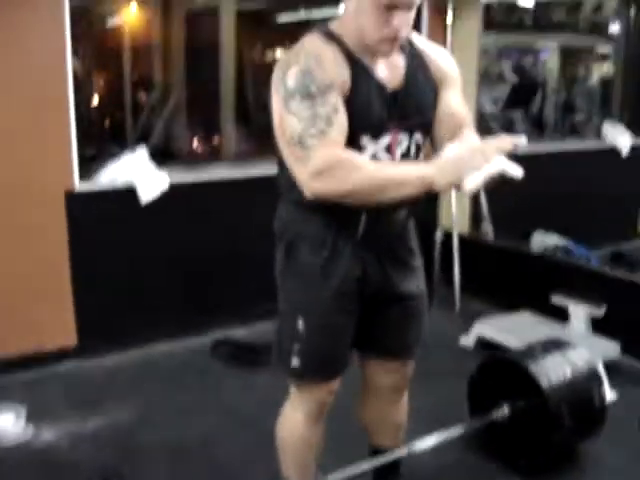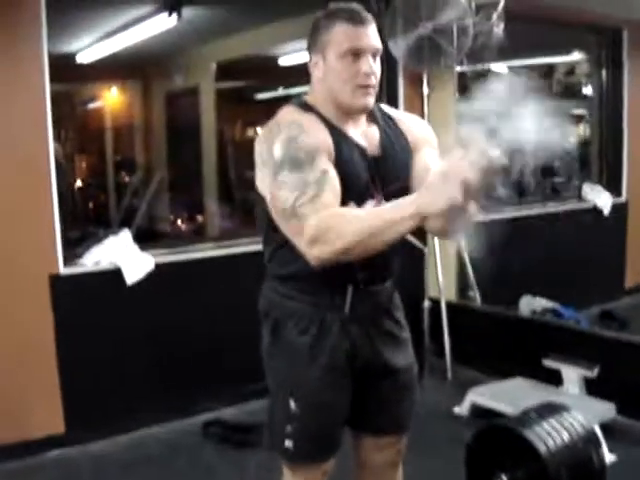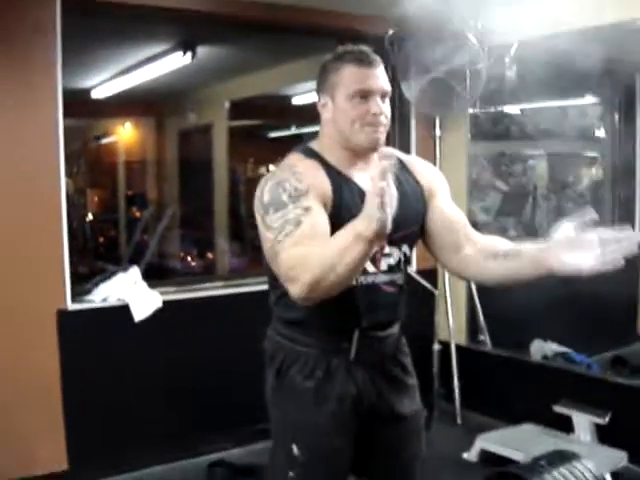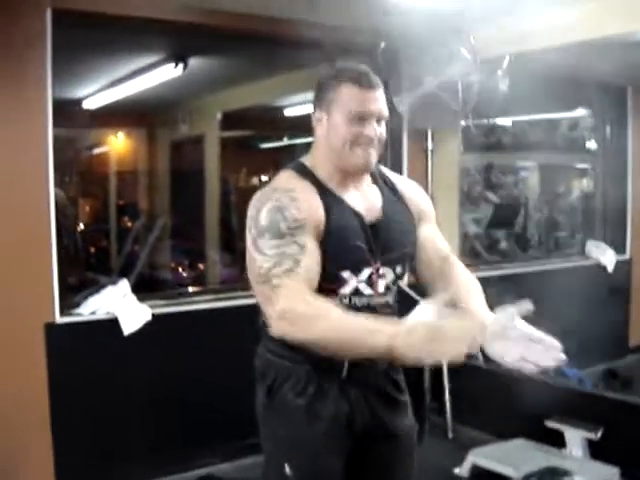
dt=0.7s
person 1, frame 1
left shoulder: (432, 60)
right shoulder: (312, 65)
left elbow: (461, 139)
right elbow: (321, 175)
left wrist: (477, 159)
right wrist: (434, 170)
left hip: (392, 236)
right hip: (321, 242)
left knee: (393, 377)
right knee: (315, 389)
person 1, frame 2
left shoulder: (407, 128)
right shoulder: (293, 137)
left elbow: (438, 219)
right elbow: (323, 240)
left wrist: (453, 197)
right wrist: (427, 201)
left hip: (380, 308)
right hip: (308, 317)
person 1, frame 3
left shoulder: (412, 172)
right shoulder: (293, 181)
left elbow: (466, 252)
right elbow: (304, 281)
left wrist: (550, 255)
right wrist: (369, 225)
left hip: (385, 353)
right hip: (312, 362)
person 1, frame 4
left shoulder: (406, 195)
right shoulder: (286, 202)
left elbow: (447, 274)
right elbow: (288, 314)
left wrist: (484, 324)
right wrist: (398, 339)
left hip: (380, 378)
right hip: (304, 384)
